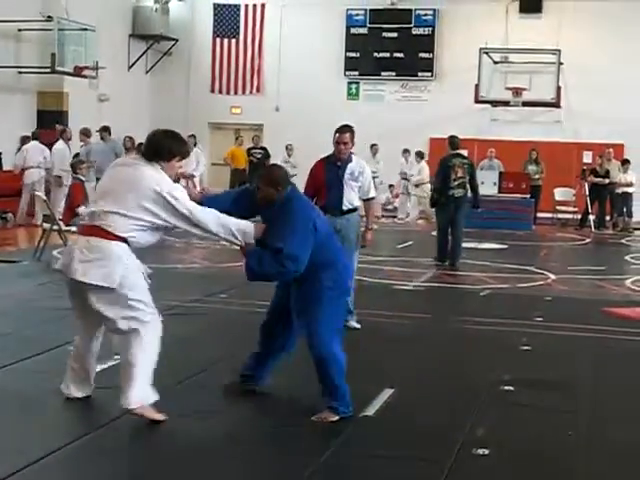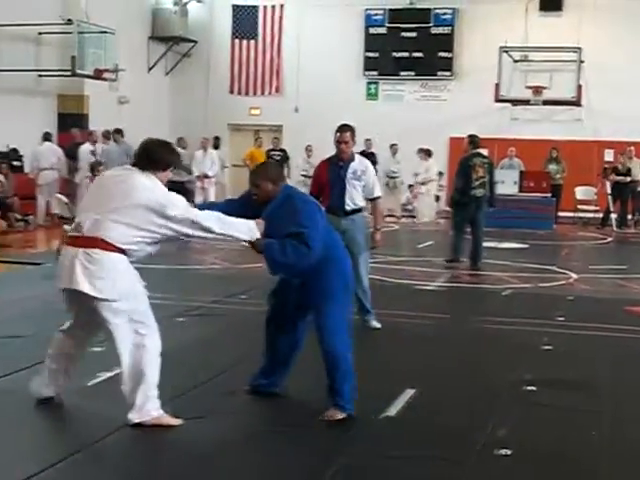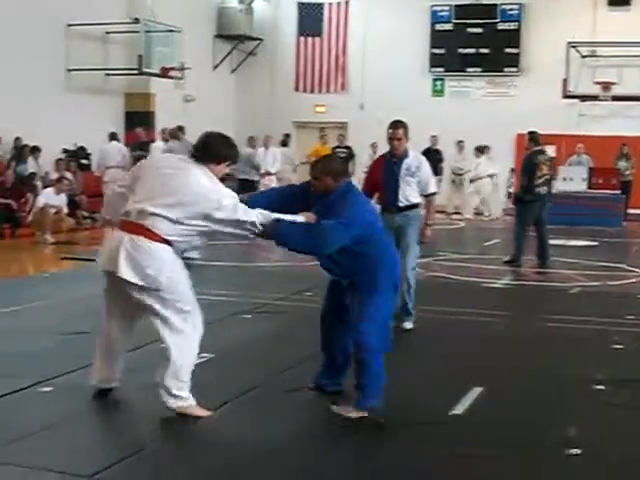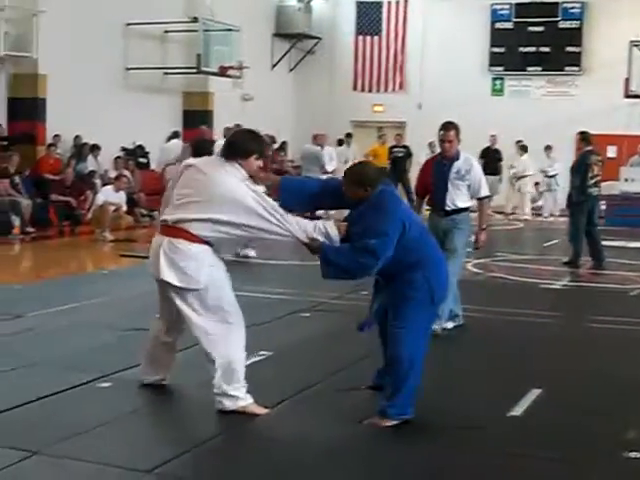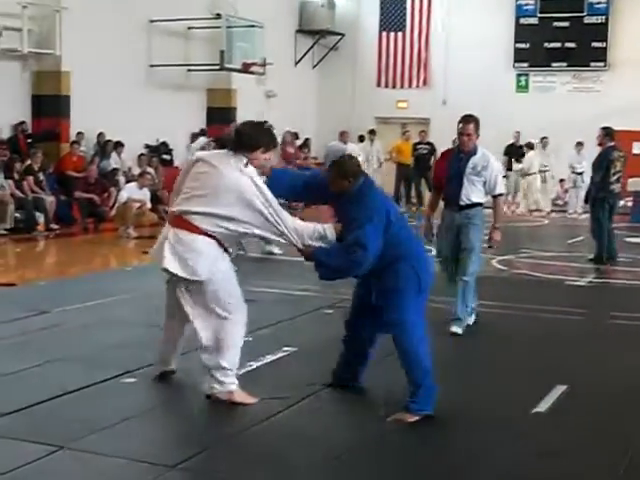
dt=0.3s
person 1, frame 1
left shoulder: (120, 166)
right shoulder: (161, 187)
right elbow: (202, 219)
left wrist: (187, 197)
right wrist: (251, 231)
left hip: (83, 247)
right hip: (110, 255)
left knee: (89, 325)
right knee: (143, 324)
left ankle: (76, 386)
right ankle: (138, 398)
person 1, frame 2
left shoulder: (108, 176)
right shoulder: (160, 197)
right elbow: (205, 221)
right wrist: (255, 229)
left hip: (73, 255)
right hip: (105, 263)
left knee: (78, 329)
right knee: (142, 336)
left ankle: (46, 387)
right ankle: (146, 409)
person 1, frame 3
left shoulder: (158, 162)
right shoulder: (212, 192)
left elbow: (128, 188)
right elbow: (254, 220)
left hip: (120, 241)
right hip: (150, 253)
left knee: (117, 318)
right knee: (186, 322)
left ankle: (104, 379)
right ankle: (178, 396)
person 1, frame 4
left shoulder: (194, 164)
right shoulder: (242, 191)
left elbow: (173, 198)
right elbow: (284, 224)
right wrist: (332, 229)
left hip: (166, 245)
right hip: (191, 254)
left knee: (172, 318)
right knee: (226, 323)
left ankle: (153, 373)
right ankle: (235, 397)
person 1, frame 5
left shoulder: (203, 158)
right shoulder: (248, 185)
left elbow: (178, 191)
right elbow: (283, 225)
right wrist: (330, 231)
left hip: (174, 237)
right hip: (198, 248)
left knee: (179, 310)
right knee: (230, 313)
left ankle: (165, 365)
right ankle: (224, 386)
person 2, frame 1
left shoulder: (297, 216)
right shoulder: (278, 199)
left elbow: (286, 264)
right elbow: (240, 199)
left wrist: (251, 254)
right wrist: (202, 202)
left hip: (326, 276)
right hip: (302, 271)
left knee: (322, 340)
right knee: (275, 325)
left ankle: (339, 405)
right ankle: (253, 376)
person 2, frame 2
left shoulder: (301, 208)
right shoulder: (263, 200)
left elbow: (306, 249)
right elbow: (234, 208)
left wrist: (266, 247)
right wrist: (198, 211)
left hip: (327, 274)
right hip: (297, 275)
left knee: (333, 338)
right knee: (280, 326)
left ankle: (342, 403)
right ankle: (267, 382)
person 2, frame 3
left shoulder: (351, 208)
right shoulder: (323, 193)
left elbow: (321, 238)
right elbow: (286, 196)
left wrist: (276, 228)
right wrist: (247, 203)
left hip: (375, 274)
right hip: (347, 272)
left knee: (364, 334)
right knee: (334, 325)
left ankle: (366, 400)
right ankle: (330, 379)
person 2, frame 4
left shoulder: (387, 216)
right shoulder: (372, 195)
left elbow: (364, 260)
right elbow: (321, 190)
left wrist: (322, 250)
right wrist: (276, 182)
left hip: (420, 278)
right hip: (396, 273)
left knee: (404, 341)
right knee: (387, 326)
left ankle: (398, 409)
right ankle: (389, 378)
person 2, frame 5
left shoulder: (371, 207)
right shoulder: (350, 190)
left elbow: (357, 256)
right elbow: (304, 184)
left wrist: (316, 254)
right wrist: (266, 174)
left hip: (404, 270)
right hip: (379, 268)
left knee: (407, 334)
right knee: (358, 324)
left ankle: (421, 403)
right ankle: (348, 375)
person 3, frame 1
left shoulder: (360, 167)
right shoulder: (320, 166)
left elbow: (369, 200)
right elbow: (309, 197)
left wrist: (369, 228)
left hip: (349, 220)
right hip: (324, 219)
left ankle: (348, 314)
person 3, frame 2
left shoulder: (364, 166)
right shoulder: (324, 167)
left elbow: (374, 200)
right elbow: (314, 198)
left wrist: (377, 229)
left hip: (355, 220)
right hip: (330, 220)
left knee: (360, 271)
left ankle: (368, 314)
person 3, frame 3
left shoulder: (419, 162)
right shoulder: (379, 164)
left elbow: (429, 196)
right elbow: (368, 194)
left wrist: (428, 224)
left hip: (410, 216)
right hip: (386, 217)
left knee: (407, 267)
left ankle: (408, 313)
person 3, frame 4
left shoulder: (470, 165)
right shoulder: (430, 165)
left elbow: (482, 199)
right elbow: (420, 196)
left wrist: (482, 228)
left hip: (458, 220)
right hip: (435, 219)
left knee: (449, 271)
left ankle: (440, 319)
right ankle: (455, 315)
person 3, frame 5
left shoulder: (487, 160)
right shoulder: (446, 157)
left elbow: (497, 196)
right elbow: (437, 190)
left wrist: (496, 227)
right wrist: (428, 218)
left hip: (472, 215)
right hip: (448, 214)
left knee: (467, 270)
right knee: (449, 267)
left ankle: (460, 318)
right ankle: (470, 306)
person 4, frame 1
left shoulder: (445, 161)
right shoulder: (468, 162)
left elbow: (438, 182)
right elbow: (473, 183)
left wrist: (434, 198)
right wrist: (476, 200)
left hip: (446, 200)
right hip: (461, 200)
left knee: (443, 230)
right knee: (457, 231)
left ankle: (442, 258)
right ankle: (453, 261)
person 4, frame 2
left shoulder: (466, 160)
right shoulder: (487, 161)
left elbow: (459, 182)
right elbow: (491, 182)
left wrist: (454, 199)
right wrist: (491, 199)
left hip: (466, 200)
right hip: (480, 200)
left knee: (459, 229)
right knee: (478, 231)
left ankle: (455, 257)
right ankle: (475, 261)
person 4, frame 3
left shoulder: (530, 157)
right shoulder: (547, 157)
left elbow: (524, 180)
right elbow: (549, 178)
left wrist: (518, 197)
left hip: (529, 198)
right hip: (543, 197)
left knee: (521, 228)
right knee: (542, 229)
left ankle: (516, 258)
right ankle: (543, 260)
person 4, frame 4
left shoulder: (582, 158)
right shoulder: (598, 157)
left elbow: (576, 181)
right elbow: (597, 178)
left wrist: (571, 199)
left hip: (581, 199)
right hip: (594, 198)
left knee: (576, 230)
right knee: (592, 229)
left ankle: (575, 260)
right ankle: (599, 260)
person 4, frame 5
left shoulder: (604, 154)
right shoulder: (620, 153)
left elbow: (597, 178)
right elbow: (618, 174)
left wrist: (590, 195)
right wrist: (616, 191)
left hip: (602, 195)
right hip: (614, 194)
left knee: (599, 226)
right knee: (607, 225)
left ankle: (601, 257)
right ankle: (611, 256)
